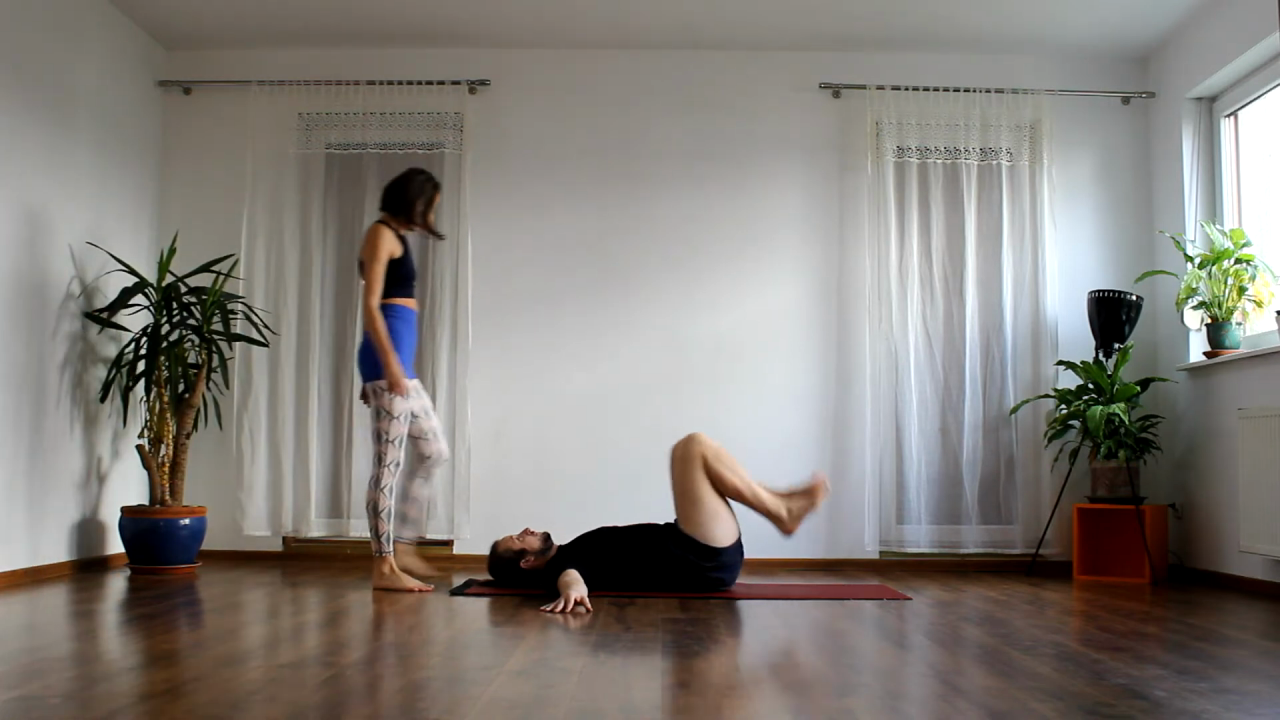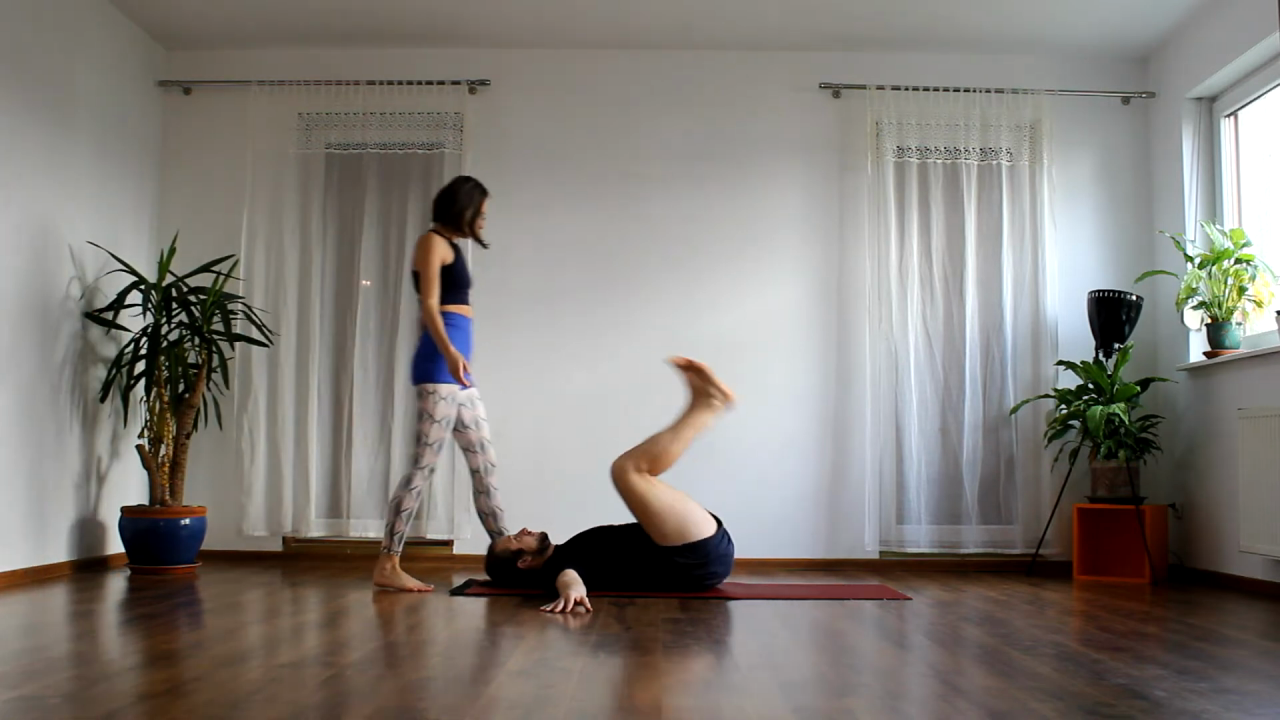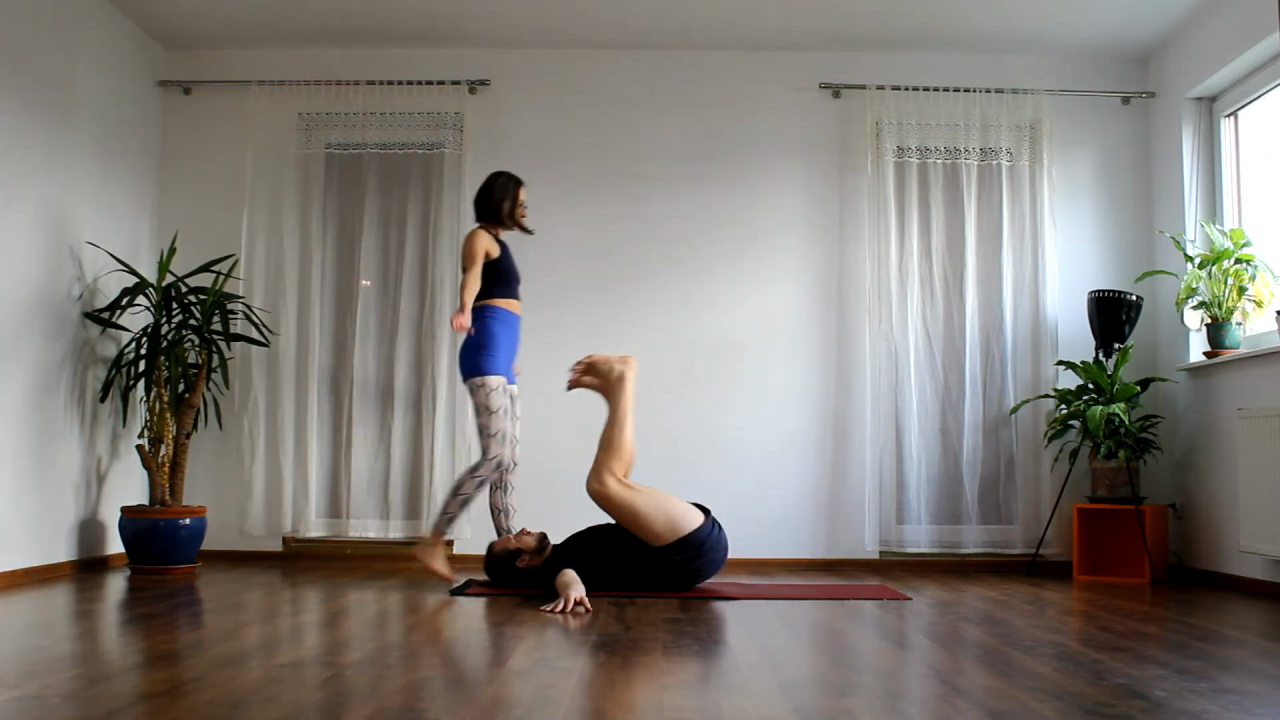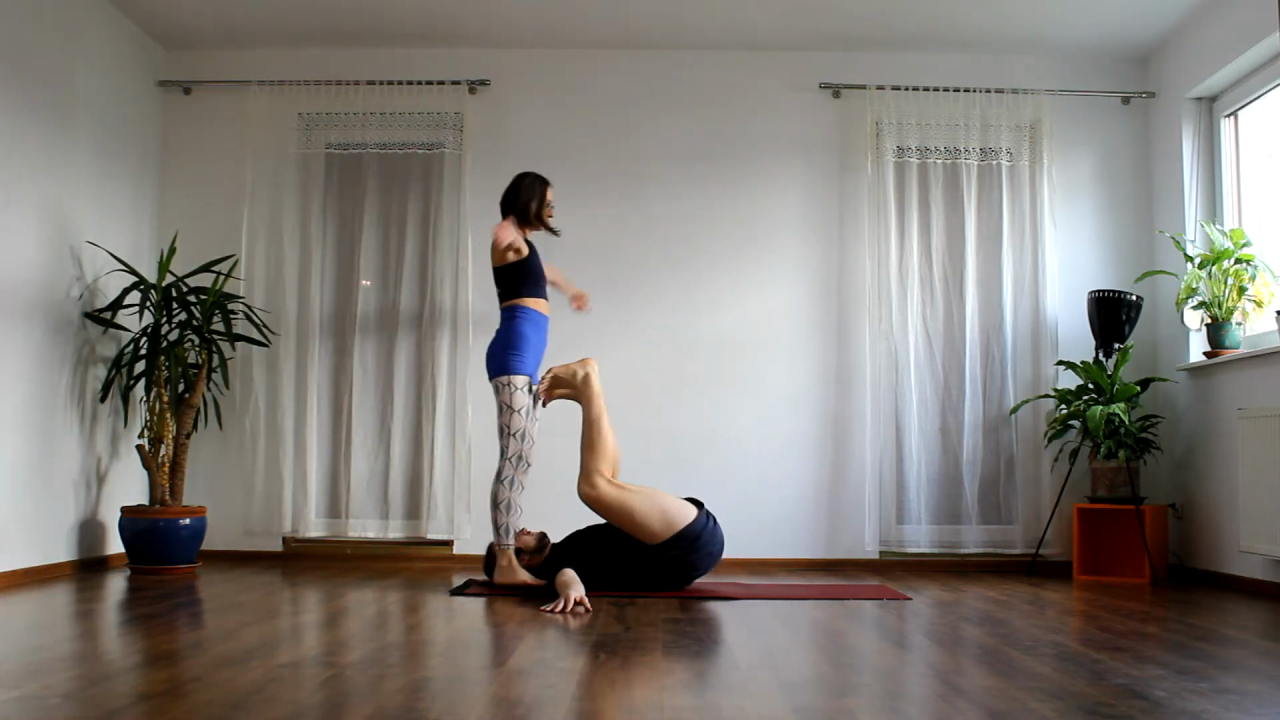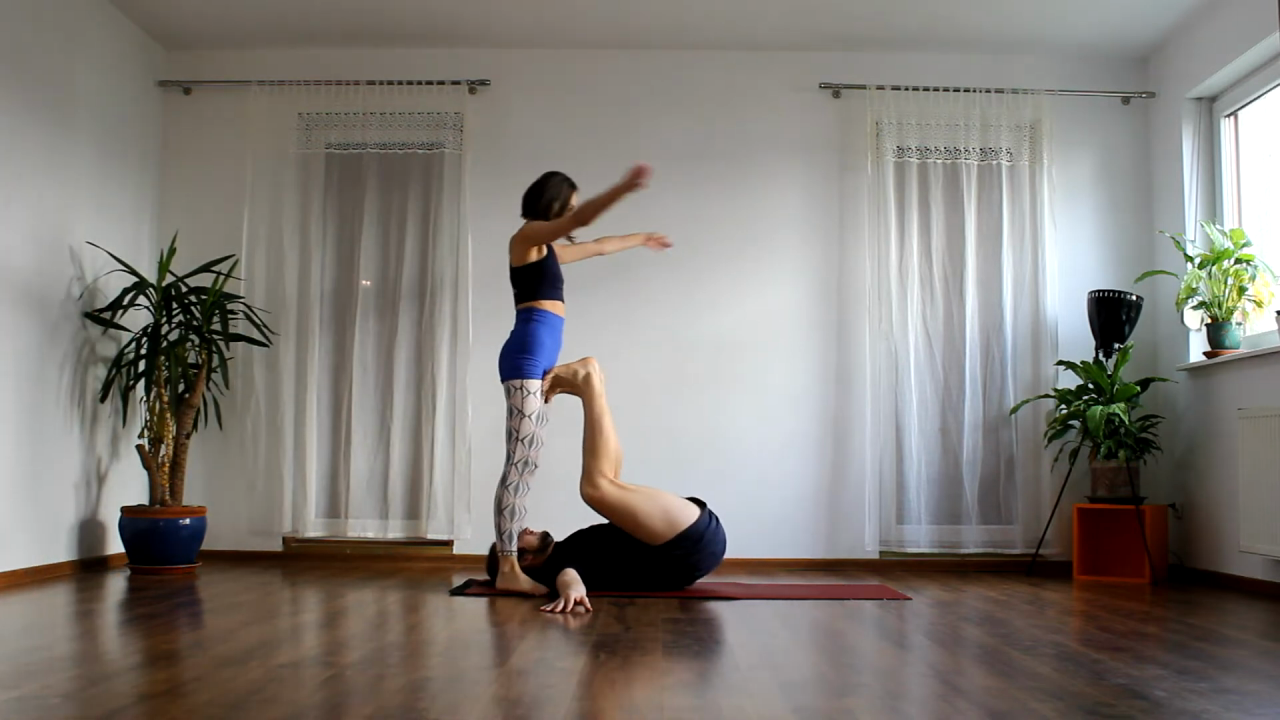
dt=0.3s
person 1, frame 1
left shoulder: (396, 238)
right shoulder: (381, 234)
right elbow: (369, 304)
right wrist: (389, 363)
left hip: (398, 360)
right hip: (387, 357)
left knee: (435, 452)
right knee: (389, 462)
left ankle: (396, 545)
right ankle: (383, 565)
person 1, frame 2
left shoulder: (449, 248)
right shoulder: (432, 243)
right elbow: (429, 308)
right wrist: (450, 352)
left hip: (454, 369)
right hip: (441, 363)
left knee: (485, 465)
right knee: (424, 465)
right ankle: (388, 564)
person 1, frame 3
left shoulder: (497, 244)
right shoulder: (479, 238)
right elbow: (472, 280)
right wrist: (464, 313)
left hip: (500, 362)
right hip: (484, 356)
left knee: (505, 464)
right knee: (492, 459)
right ankle: (433, 543)
person 1, frame 4
left shoulder: (528, 247)
right shoulder: (516, 240)
left elbow: (543, 273)
right elbow: (505, 237)
left wrist: (572, 290)
right wrist: (505, 236)
left hip: (525, 359)
right hip: (514, 354)
left knee: (519, 460)
right knee: (515, 458)
left ankle: (510, 558)
right ankle: (506, 562)
person 1, frame 5
left shoulder: (546, 248)
right shoulder: (529, 235)
left elbow: (596, 246)
right elbow: (578, 219)
left wrist: (641, 239)
right wrist: (622, 189)
left hip: (536, 361)
right hip: (526, 359)
left knee: (522, 465)
right knee: (520, 464)
left ankle: (510, 560)
right ankle: (508, 569)
person 2, frame 1
left shoulder: (566, 554)
right shoulder: (566, 563)
right elbow: (568, 575)
right wrist: (570, 589)
left hip: (705, 562)
right hip: (702, 565)
right knee: (693, 445)
right ankle: (782, 511)
person 2, frame 2
left shoulder: (564, 555)
right shoulder: (564, 560)
right elbow: (567, 576)
right wrist: (569, 590)
left hip: (697, 556)
right knee: (628, 470)
left ankle: (702, 407)
right ankle: (708, 405)
person 2, frame 3
left shoulder: (560, 555)
right shoulder: (554, 567)
right elbow: (566, 576)
right wrist: (570, 589)
right knee: (603, 481)
right ankle: (622, 380)
person 2, frame 4
left shoulder: (559, 555)
right shoulder: (555, 565)
right elbow: (566, 577)
right wrist: (569, 590)
right knee: (593, 484)
right ankle: (587, 384)
person 2, frame 5
left shoulder: (563, 552)
right shoulder: (555, 565)
right elbow: (568, 576)
right wrist: (571, 588)
right knee: (597, 484)
right ankle: (588, 383)
